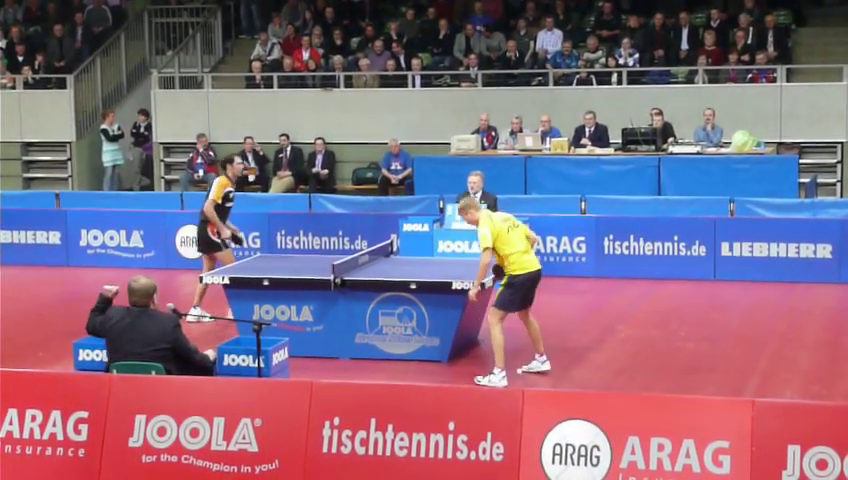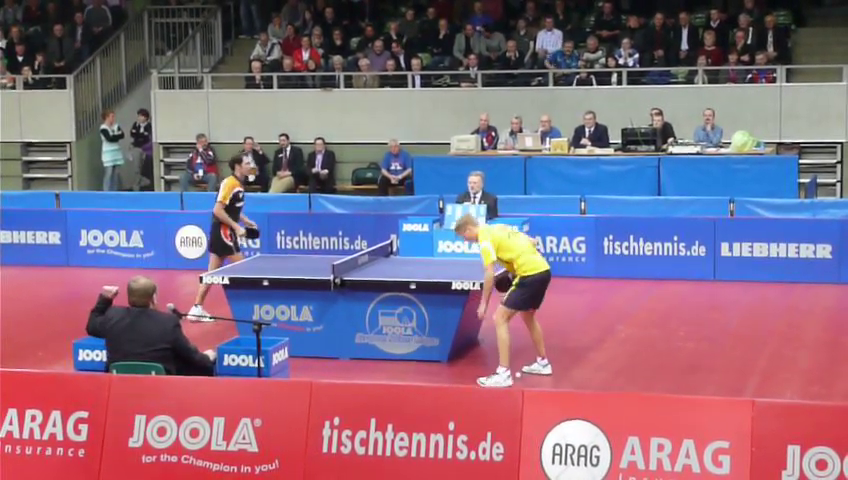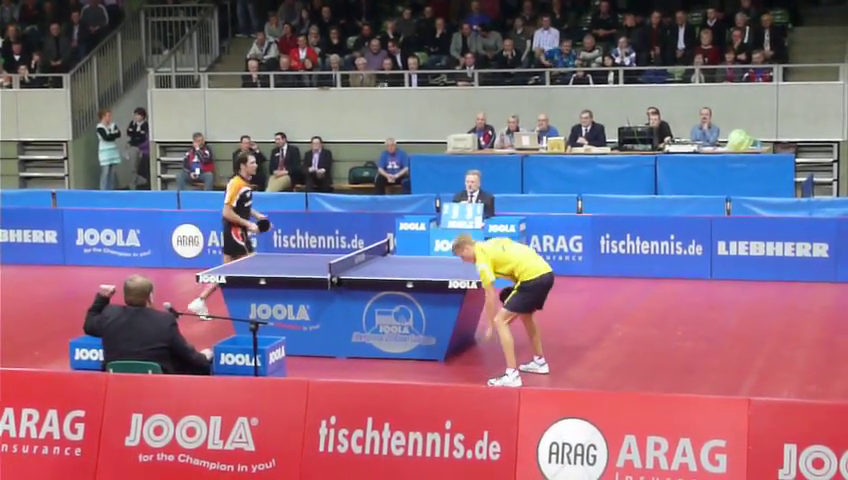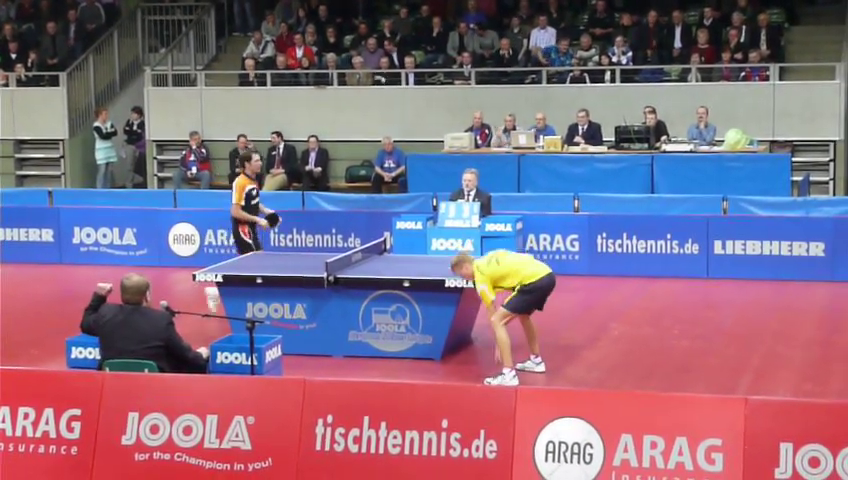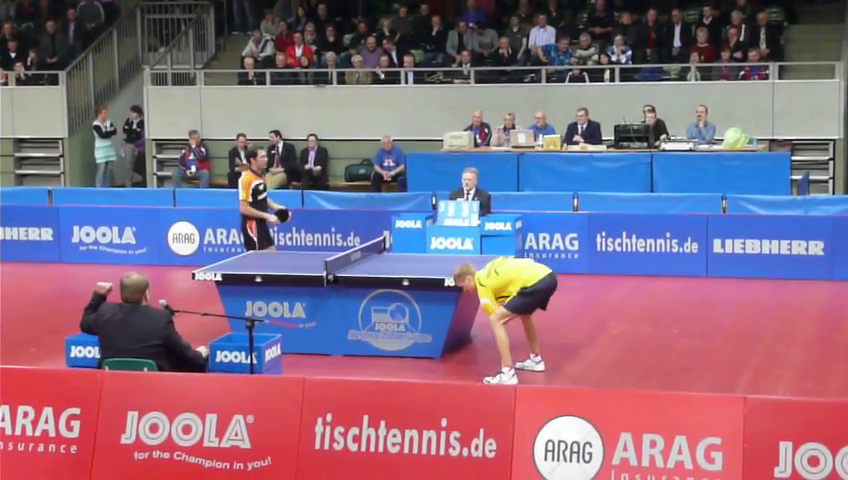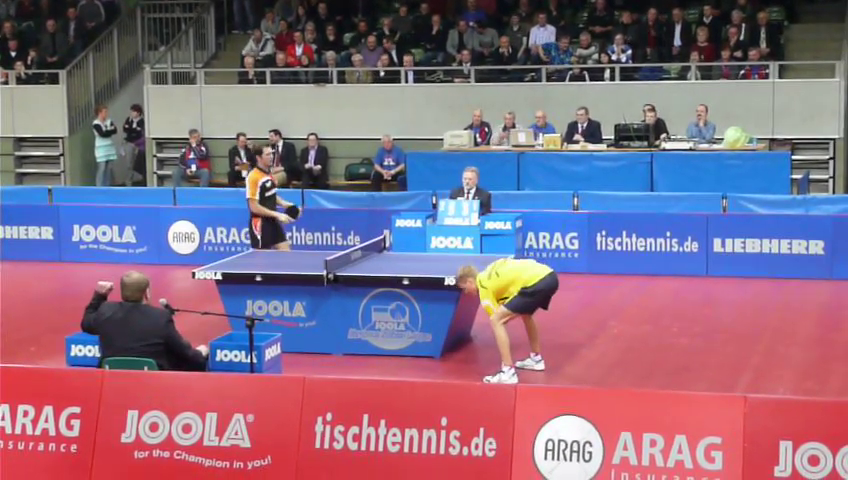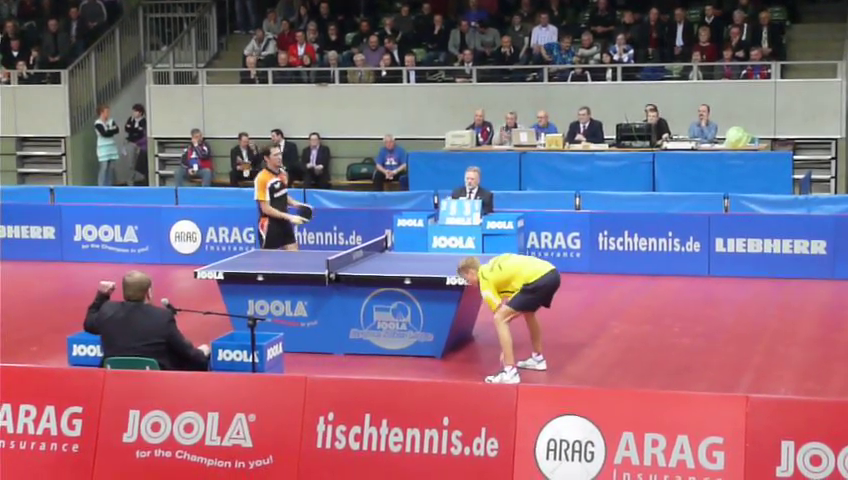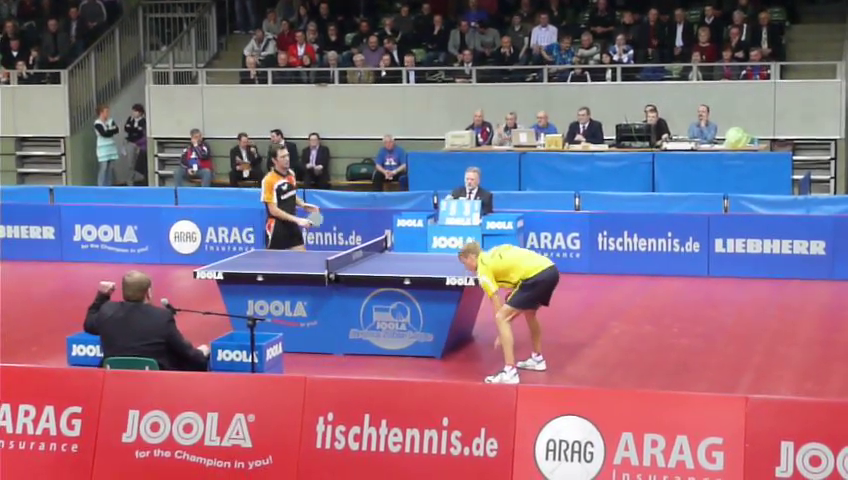
dt=0.1s
person 1, frame 1
left shoulder: (484, 225)
right shoulder: (505, 216)
left elbow: (487, 259)
right elbow: (533, 238)
left wrist: (476, 286)
left hip: (518, 274)
right hip: (534, 269)
left knee: (494, 320)
right knee: (524, 314)
left ankle: (499, 374)
right ankle: (541, 360)
person 1, frame 2
left shoulder: (485, 239)
right shoulder: (501, 228)
left elbow: (490, 274)
right elbow: (533, 243)
left wrist: (484, 303)
left hip: (531, 275)
right hip: (543, 271)
left knee: (500, 318)
right knee: (528, 316)
left ankle: (503, 373)
right ankle: (543, 363)
person 1, frame 3
left shoulder: (482, 258)
right shoulder: (496, 243)
left elbow: (490, 294)
right elbow: (529, 252)
left wrist: (490, 325)
left hip: (533, 279)
right hip: (546, 272)
left knee: (500, 321)
right knee: (526, 315)
left ankle: (511, 374)
right ankle: (540, 361)
person 1, frame 4
left shoulder: (480, 275)
right shoulder: (491, 258)
left elbow: (492, 309)
left wrist: (497, 347)
left hip: (535, 281)
right hip: (547, 275)
left knee: (496, 321)
right knee: (523, 315)
left ankle: (509, 373)
right ankle: (536, 360)
person 1, frame 5
left shoulder: (482, 287)
right shoulder: (492, 267)
left elbow: (496, 318)
left wrist: (501, 357)
left hip: (536, 283)
right hip: (548, 276)
left knee: (496, 321)
right knee: (524, 314)
left ankle: (508, 373)
right ankle: (536, 359)
person 1, frame 6
left shoulder: (484, 289)
right shoulder: (493, 269)
left elbow: (497, 319)
left hip: (537, 283)
right hip: (549, 276)
left knee: (496, 321)
right knee: (525, 313)
left ankle: (508, 372)
right ankle: (536, 358)
person 1, frame 7
left shoulder: (485, 281)
right shoulder: (494, 265)
left elbow: (499, 314)
left wrist: (504, 351)
left hip: (538, 280)
right hip: (551, 272)
left knee: (499, 319)
right knee: (528, 311)
left ankle: (510, 372)
right ankle: (538, 358)
person 1, frame 8
left shoulder: (483, 268)
right shoulder: (498, 251)
left elbow: (499, 305)
left wrist: (500, 338)
left hip: (535, 276)
right hip: (550, 270)
left knee: (502, 319)
right knee: (529, 312)
left ankle: (510, 372)
right ankle: (538, 359)
person 2, frame 1
left shoulder: (113, 316)
right shoulder: (168, 322)
left elbow: (91, 326)
right elbow: (189, 355)
left wrist: (104, 298)
right wrist: (207, 358)
right knee: (206, 366)
person 2, frame 2
left shoulder: (113, 316)
right shoulder: (168, 322)
left elbow: (91, 327)
right elbow: (189, 355)
left wrist: (104, 299)
right wrist: (207, 358)
right knee: (206, 367)
person 2, frame 3
left shoulder: (110, 315)
right shoulder: (165, 320)
left elbow: (89, 326)
right elbow: (186, 354)
left wrist: (101, 298)
right wrist: (204, 357)
right knee: (203, 366)
person 2, frame 4
left shoulder: (106, 313)
right shoulder: (161, 319)
left elbow: (85, 325)
right elbow: (183, 353)
left wrist: (98, 296)
right wrist: (200, 356)
right knee: (199, 365)
person 2, frame 5
left shoulder: (106, 312)
right shoulder: (161, 318)
left elbow: (85, 324)
right elbow: (182, 352)
left wrist: (98, 296)
right wrist: (199, 355)
right knee: (198, 363)
person 2, frame 6
left shoulder: (106, 311)
right shoulder: (161, 317)
left elbow: (86, 324)
right elbow: (183, 351)
left wrist: (99, 295)
right wrist: (199, 354)
right knee: (199, 362)
person 2, frame 7
left shoulder: (108, 311)
right shoulder: (163, 316)
left elbow: (89, 324)
right elbow: (184, 351)
left wrist: (102, 295)
right wrist: (201, 353)
right knee: (200, 362)
person 2, frame 8
left shoulder: (107, 311)
right shoulder: (162, 316)
left elbow: (89, 325)
right elbow: (184, 351)
left wrist: (102, 295)
right wrist: (201, 354)
right knee: (200, 362)
person 3, frame 1
left shoulder: (229, 184)
right shoulder: (221, 182)
right elbow: (207, 208)
left wrist: (230, 227)
right wrist: (222, 229)
left hip: (210, 231)
right hip: (210, 230)
left knee: (208, 273)
left ankle: (195, 310)
person 3, frame 2
left shoulder: (239, 184)
right shoulder: (229, 183)
right elbow: (218, 210)
left wrist: (247, 221)
right wrist: (236, 226)
left hip: (225, 232)
right hip: (223, 232)
left knee: (213, 273)
left ankle: (197, 309)
person 3, frame 3
left shoulder: (246, 183)
right shoulder: (236, 184)
right elbow: (227, 213)
left wrist: (257, 216)
right wrist: (248, 224)
left hip: (237, 232)
right hip: (235, 232)
left ankle: (200, 302)
person 3, frame 4
left shoulder: (253, 180)
right shoulder: (240, 183)
right elbow: (235, 212)
left wrist: (266, 211)
right wrist: (258, 220)
left hip: (249, 229)
right hip: (243, 229)
person 3, frame 5
left shoulder: (261, 176)
right shoulder: (246, 179)
right elbow: (244, 209)
left wrist: (276, 207)
right wrist: (267, 216)
left hip: (261, 224)
right hip: (251, 225)
person 3, frame 6
left shoulder: (270, 173)
right shoulder: (253, 177)
right elbow: (254, 207)
left wrist: (285, 204)
right wrist: (277, 214)
left hip: (273, 222)
right hip: (260, 223)
person 3, frame 7
left shoulder: (282, 173)
right shoulder: (262, 178)
right elbow: (266, 209)
left wrist: (297, 204)
right wrist: (289, 217)
left hip: (283, 222)
right hip: (268, 224)
person 3, frame 8
left shoulder: (291, 174)
right shoulder: (269, 180)
right elbow: (273, 210)
left wrist: (303, 205)
right wrist: (296, 219)
left hip: (292, 224)
right hip: (276, 225)
